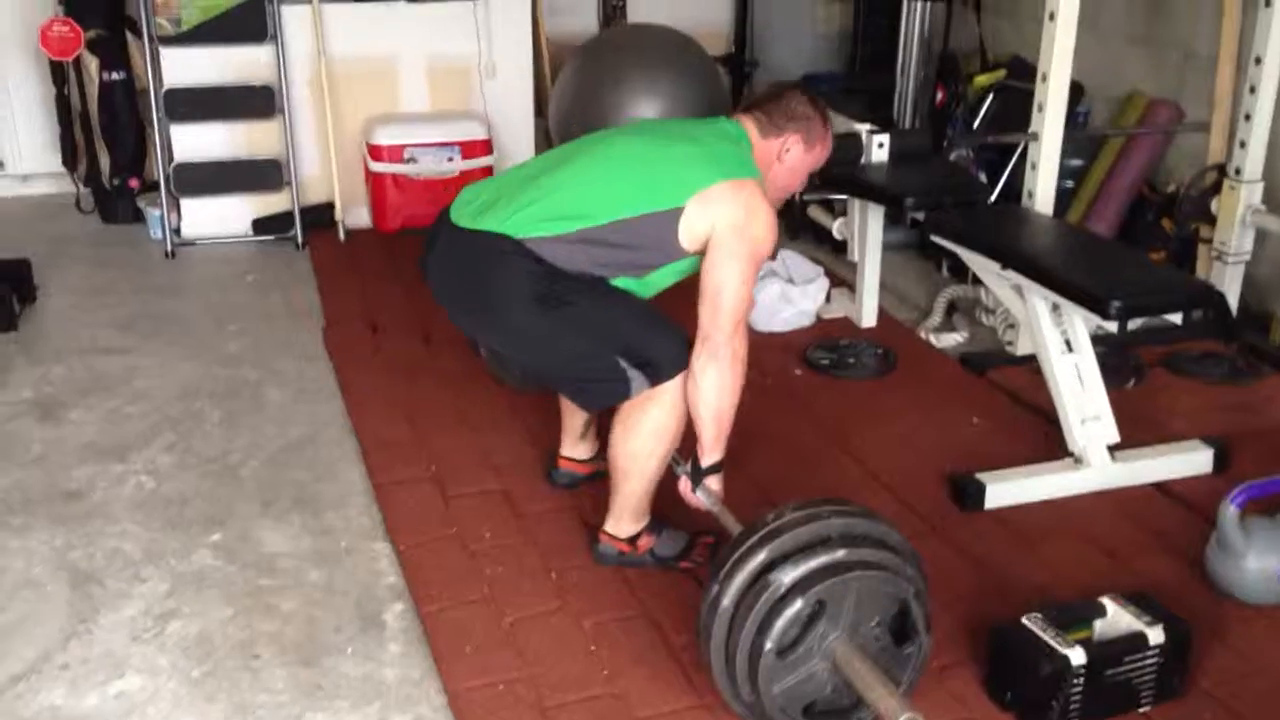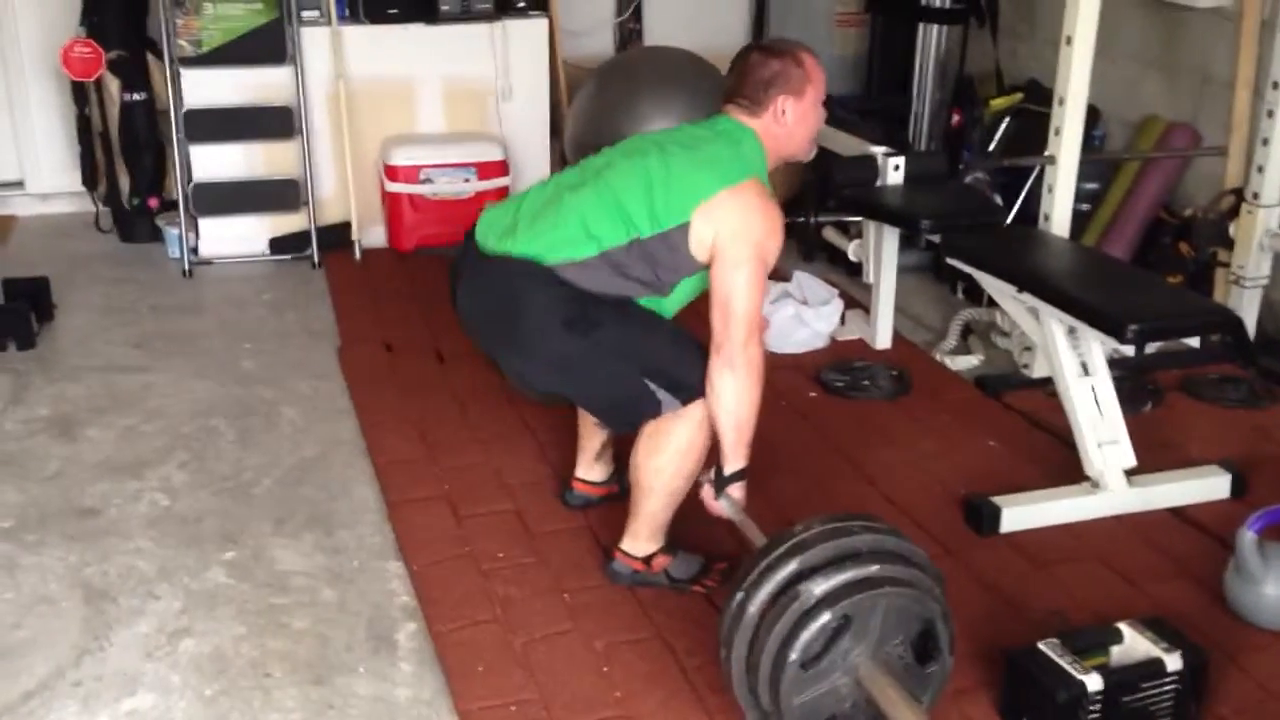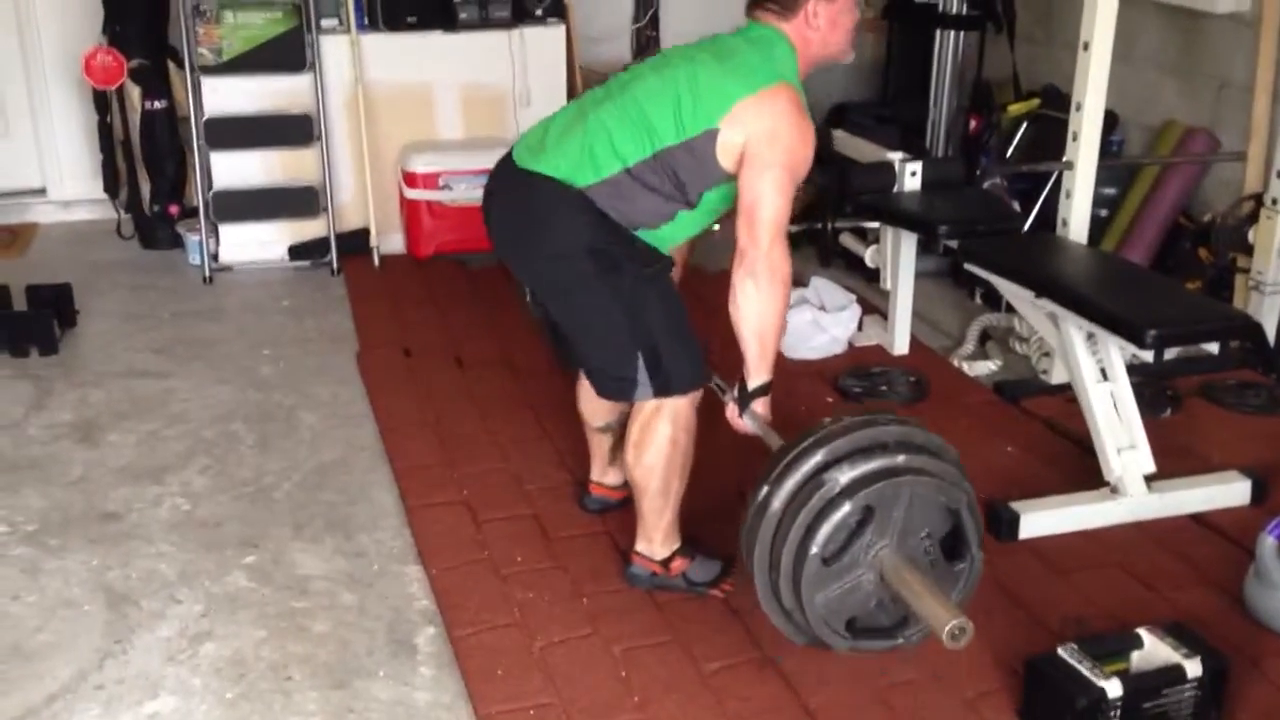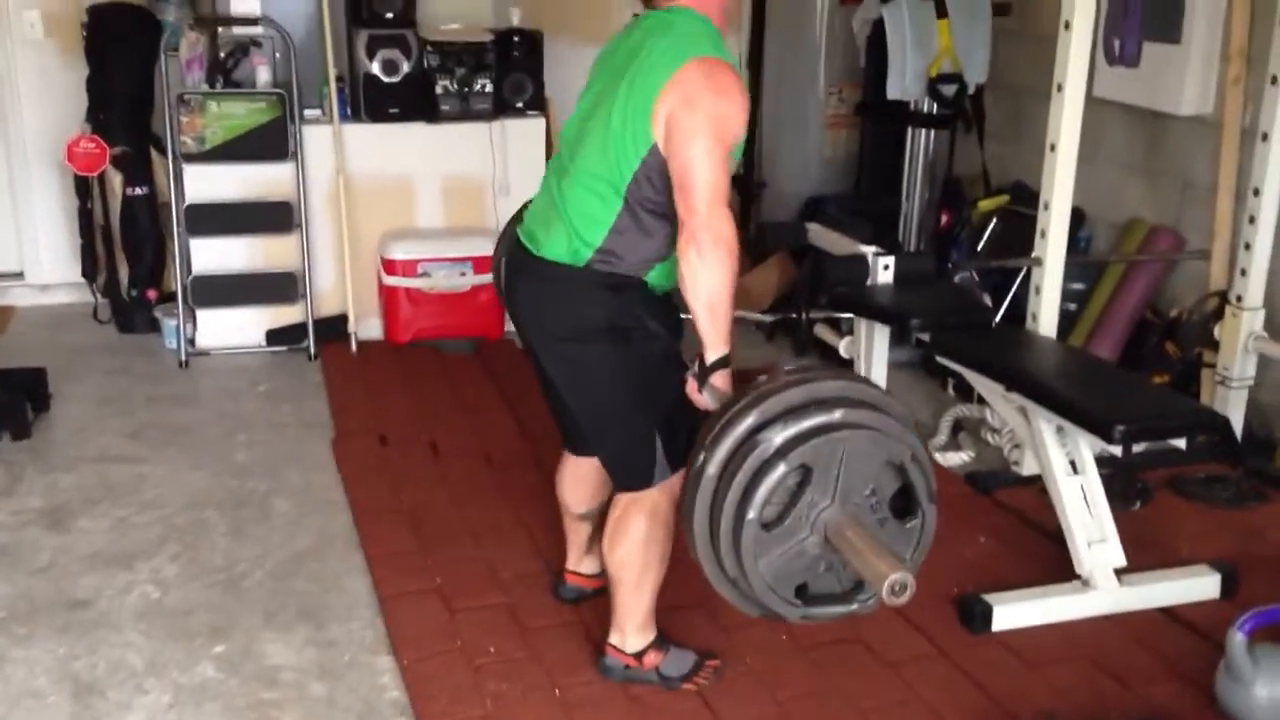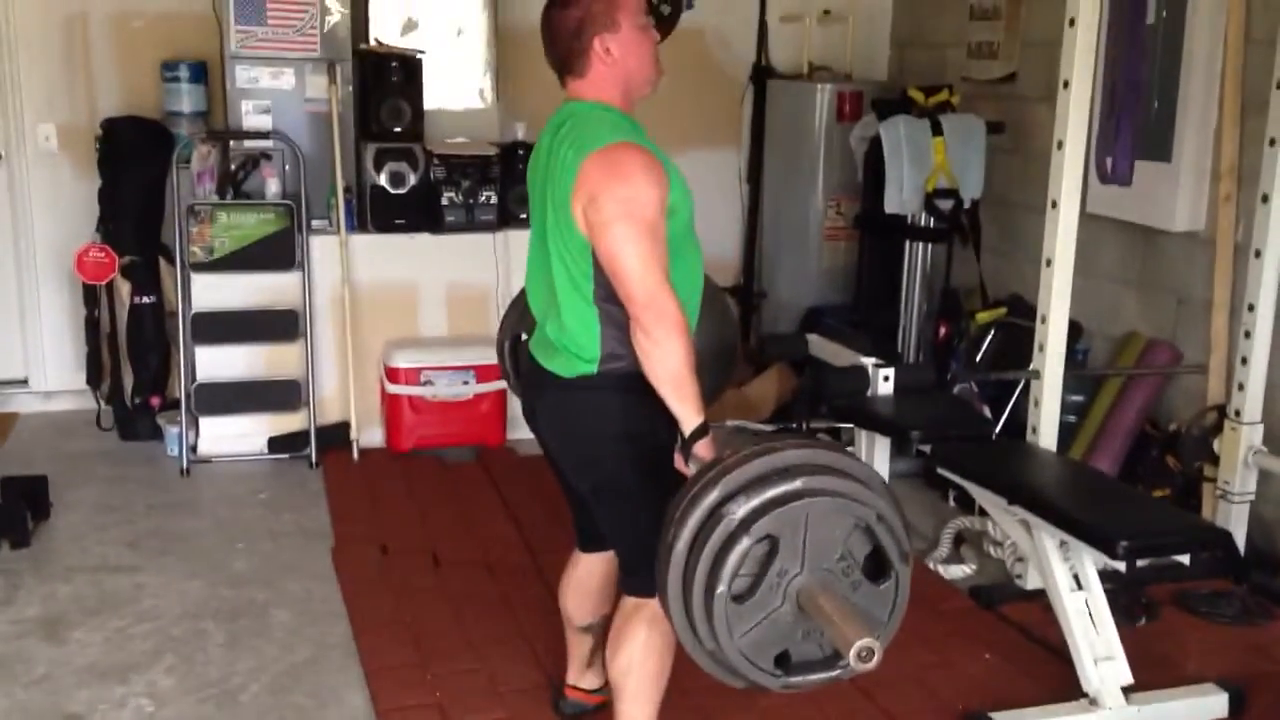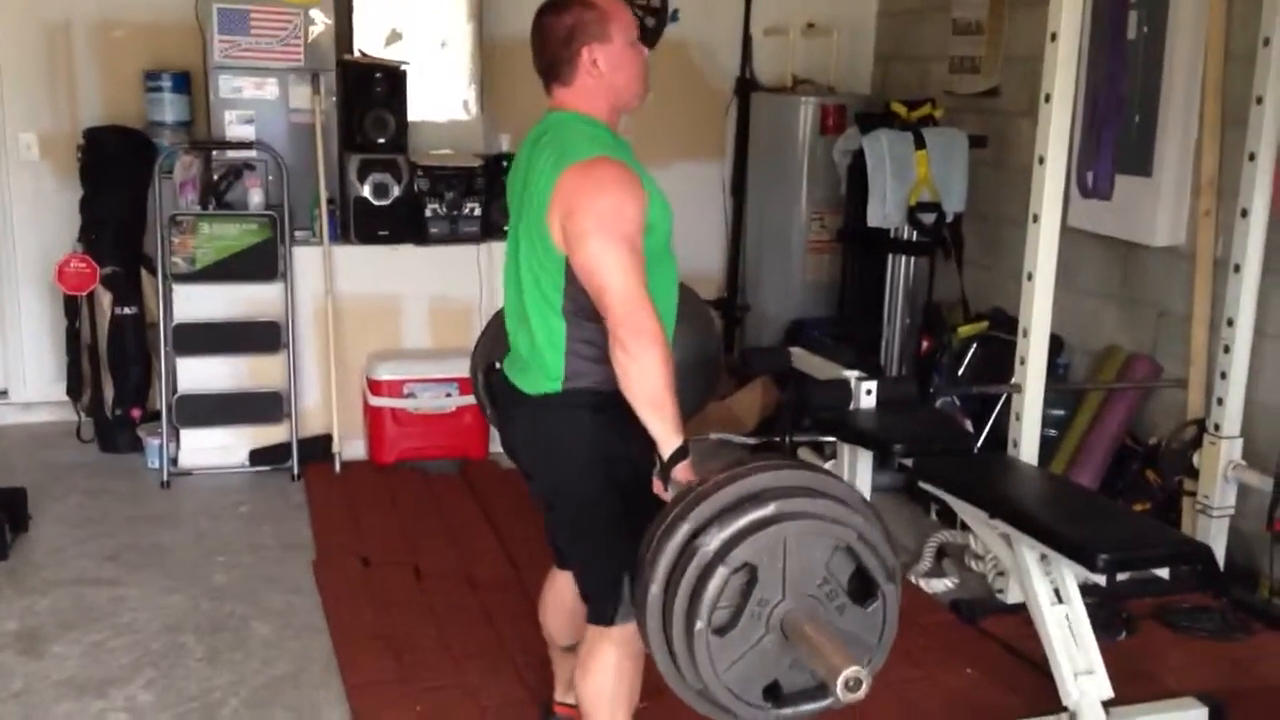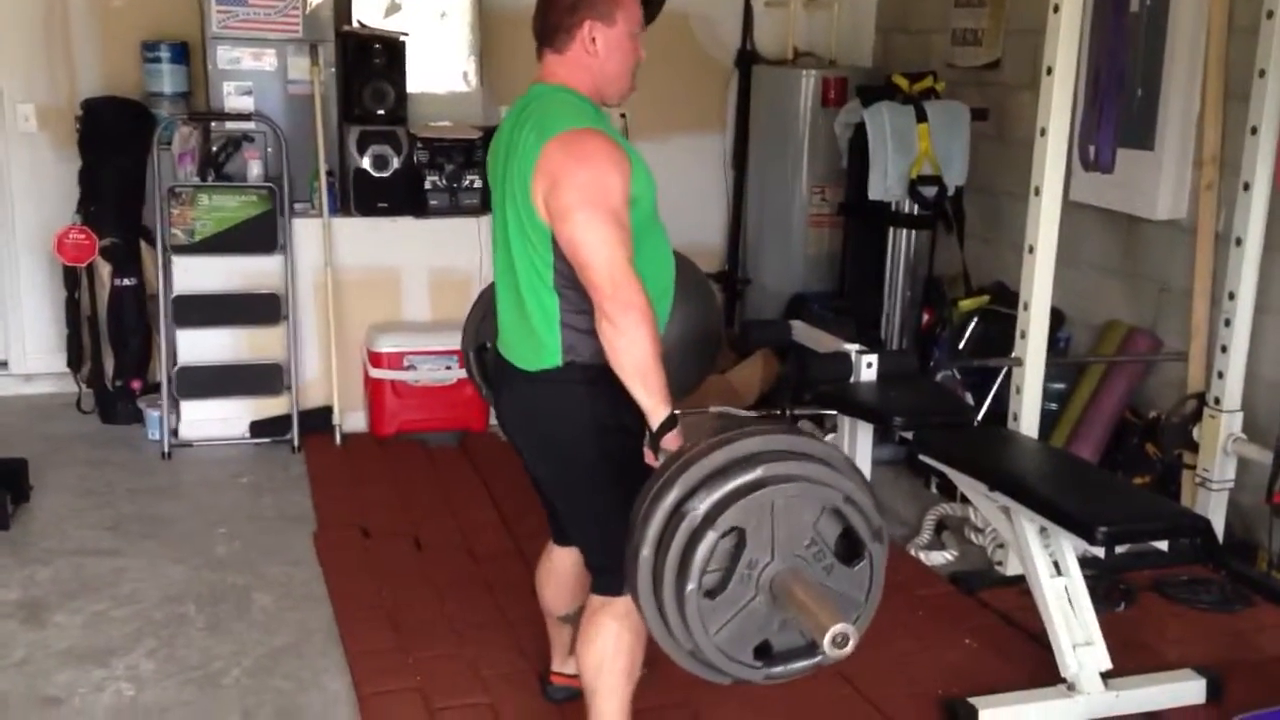
dt=0.7s
person 1, frame 1
left shoulder: (689, 137)
right shoulder: (745, 205)
right elbow: (719, 343)
right wrist: (710, 463)
left hip: (461, 237)
right hip: (496, 272)
left knee: (597, 330)
right knee: (666, 371)
left ankle: (576, 456)
right ankle: (626, 534)
person 1, frame 2
left shoulder: (696, 142)
right shoulder: (749, 208)
right elbow: (735, 353)
left wrist: (646, 354)
right wrist: (733, 470)
left hip: (488, 263)
right hip: (521, 297)
left knee: (628, 351)
right knee: (694, 392)
left ankle: (592, 476)
right ankle: (641, 553)
person 1, frame 3
left shoulder: (731, 53)
right shoulder: (780, 110)
right elbow: (760, 259)
left wrist: (656, 288)
right wrist: (757, 385)
left hip: (523, 187)
right hip: (563, 215)
left knee: (613, 344)
right knee: (670, 382)
left ankle: (606, 480)
right ankle: (659, 555)
person 1, frame 4
right shoulder: (709, 77)
right elbow: (705, 228)
right wrist: (715, 358)
left hip: (539, 271)
right hip: (594, 297)
left knee: (592, 439)
right knee: (655, 471)
left ankle: (582, 566)
right ankle: (632, 645)
person 1, frame 5
left shoulder: (563, 134)
right shoulder: (620, 161)
right elbow: (651, 310)
right wrist: (695, 429)
left hip: (559, 383)
right hip: (612, 402)
left knee: (599, 545)
right knee: (658, 585)
person 1, frame 6
left shoulder: (546, 144)
right shoulder: (598, 173)
right elbow: (630, 326)
right wrist: (673, 450)
left hip: (539, 401)
right hip: (582, 419)
left knee: (578, 564)
right knee: (626, 605)
person 1, frame 7
left shoulder: (528, 119)
right shoulder: (582, 145)
right elbow: (616, 298)
right wrist: (663, 419)
left hip: (535, 376)
right hip: (578, 394)
left knee: (574, 536)
right knee: (628, 576)
